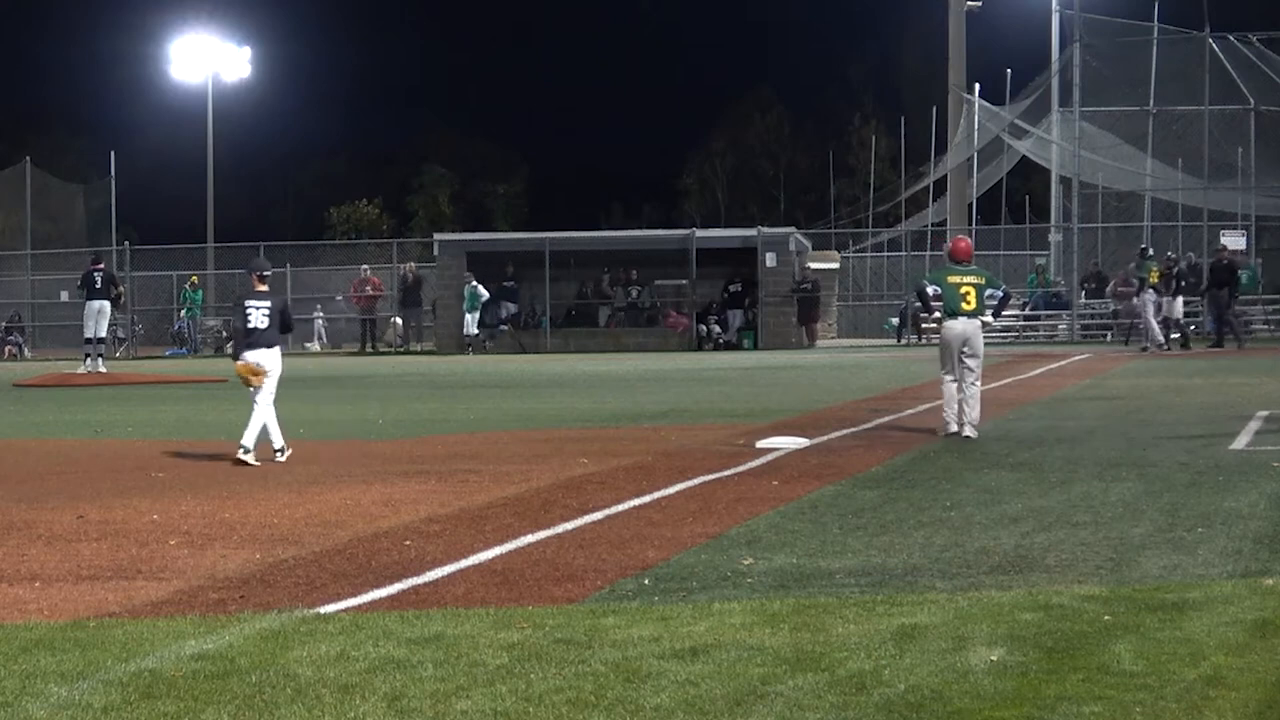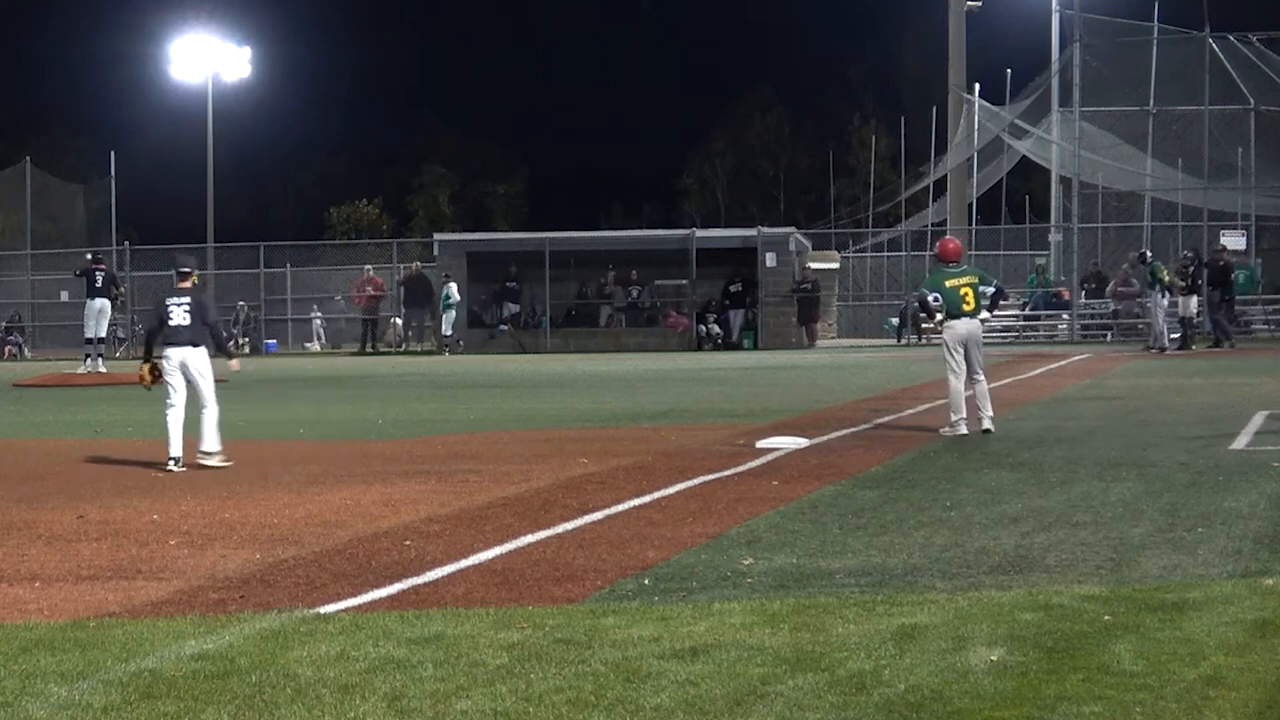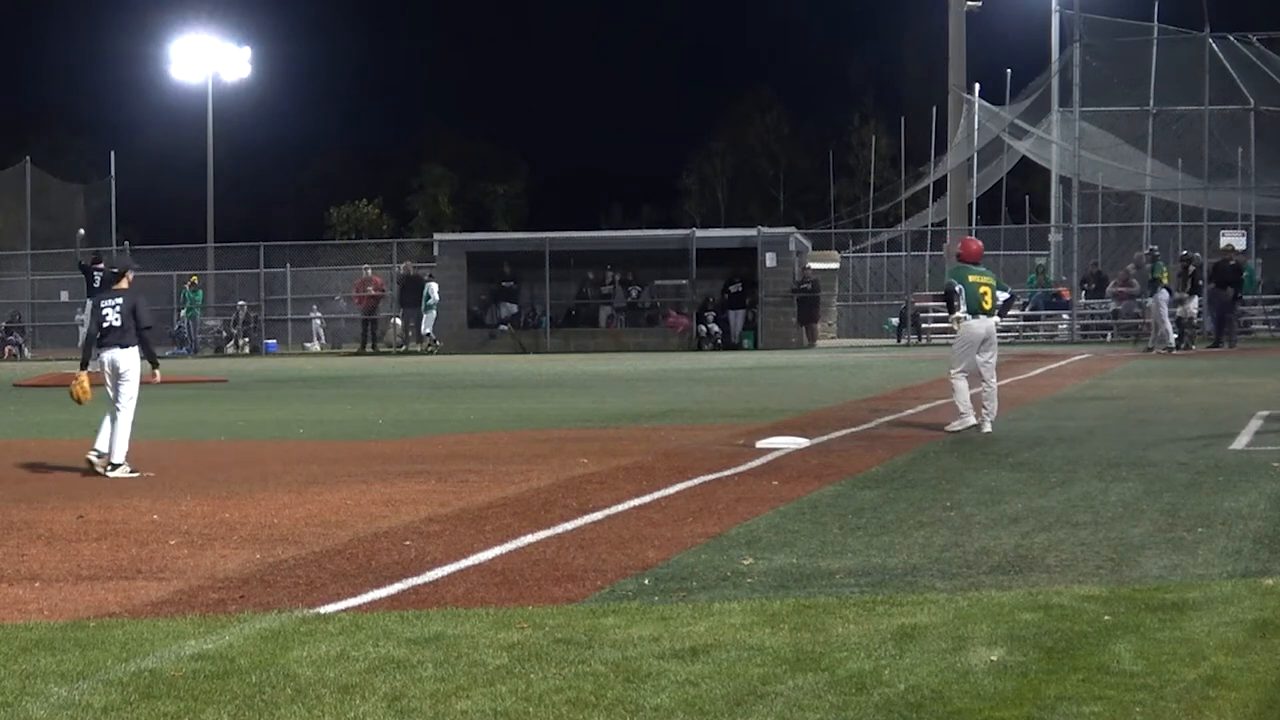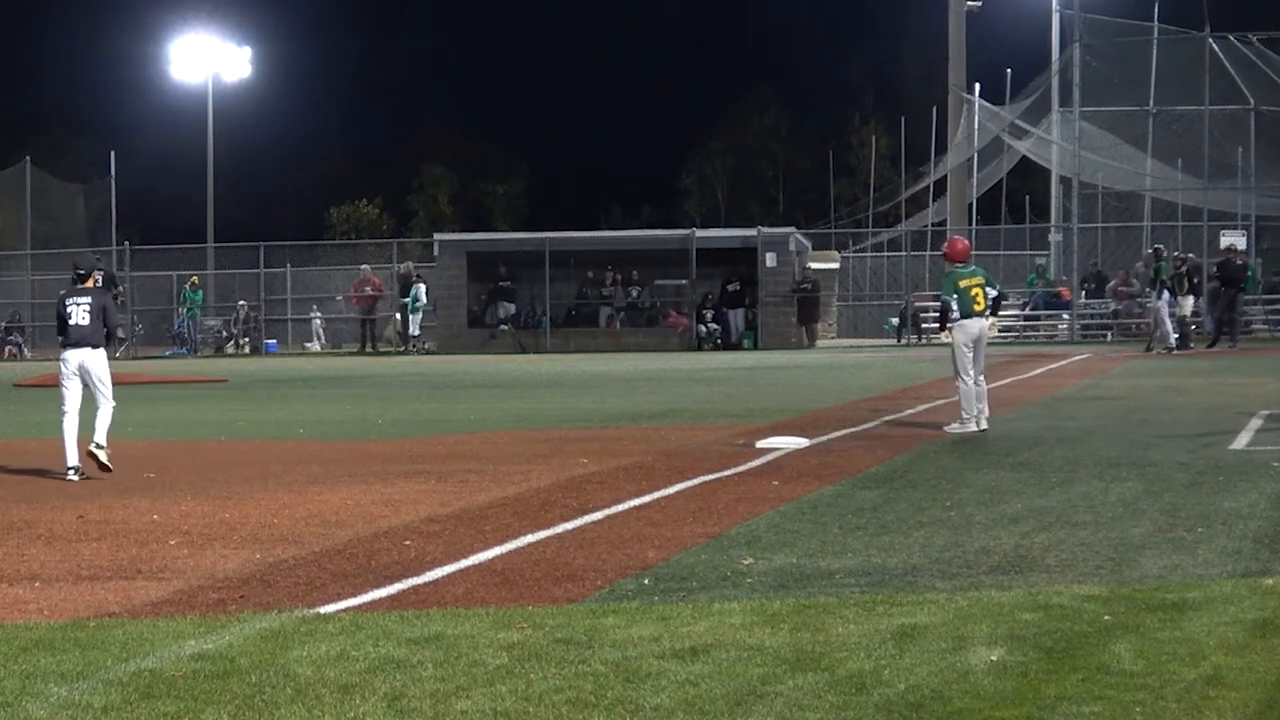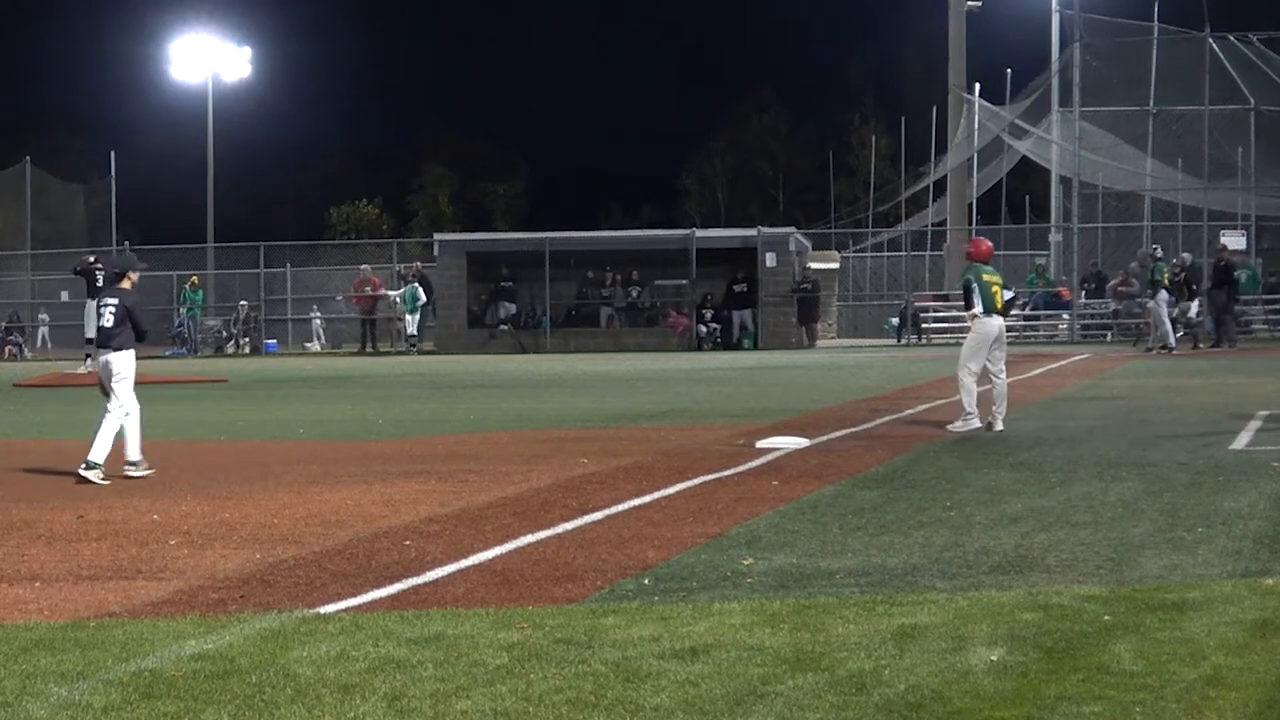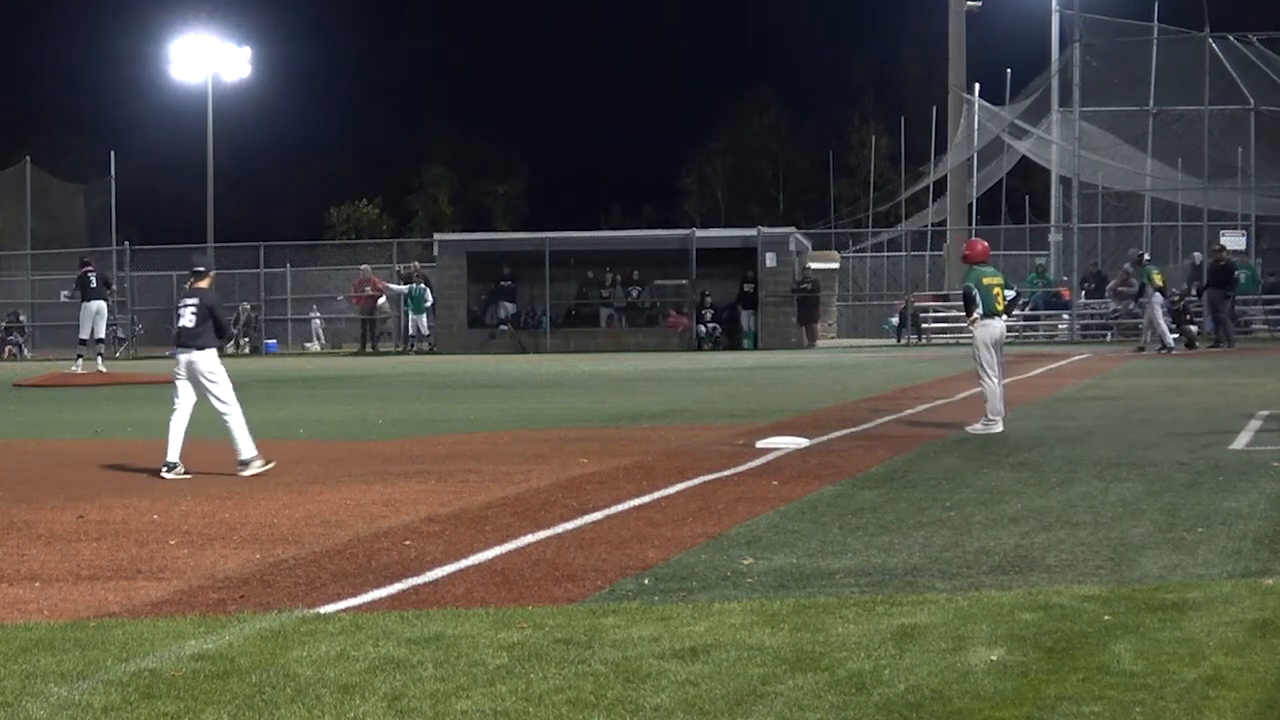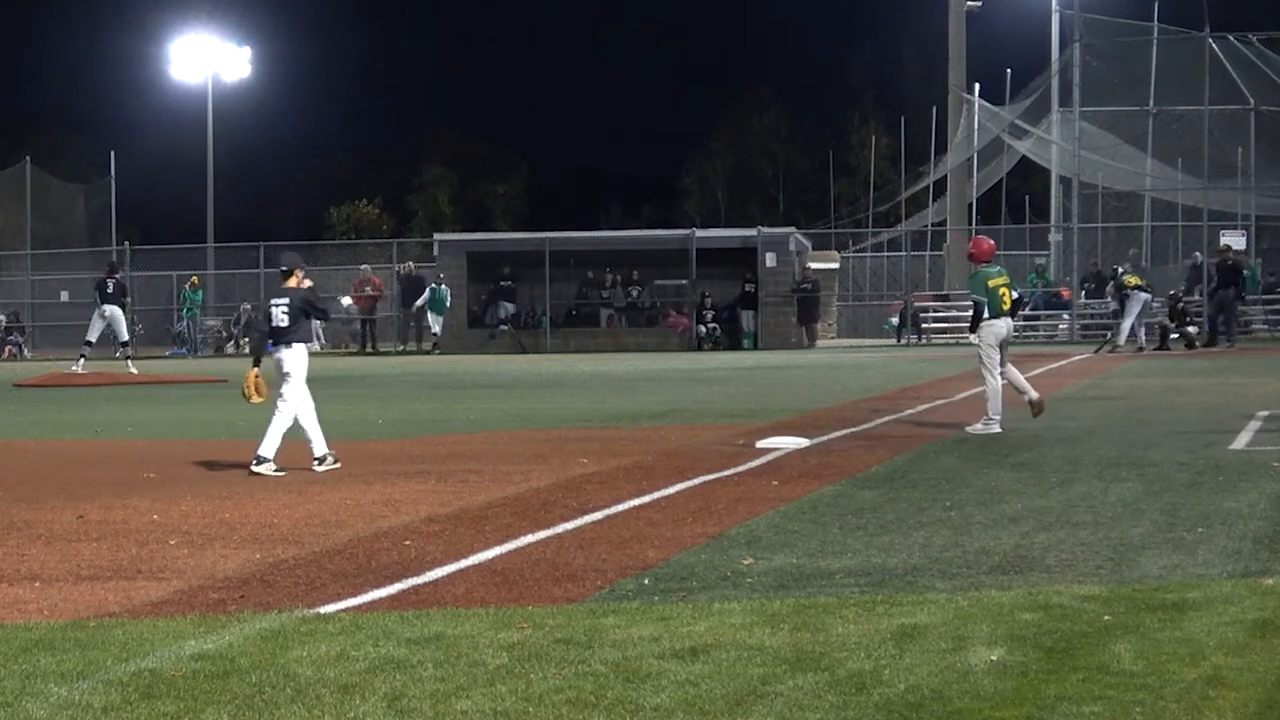
dt=0.7s
person 1, frame 1
left shoulder: (244, 301)
right shoulder: (278, 301)
left elbow: (237, 330)
right elbow: (288, 327)
left wrist: (237, 358)
left hip: (248, 355)
right hip: (270, 354)
left knee: (264, 401)
right knee: (263, 403)
left ankle: (279, 447)
right ankle: (246, 448)
person 1, frame 2
left shoulder: (165, 299)
right shoulder: (200, 297)
left elbow: (152, 330)
right elbow: (213, 327)
left wrist: (147, 359)
right wrist: (229, 354)
left hip: (170, 354)
right hip: (195, 354)
left knee: (175, 407)
right knee: (209, 405)
left ankle: (174, 457)
right ankle: (208, 451)
person 1, frame 3
left shoulder: (100, 300)
right shoulder: (134, 298)
left elbow: (91, 334)
right elbow: (144, 333)
left wrist: (83, 366)
right wrist: (155, 364)
left hip: (105, 355)
right hip: (127, 354)
left knee: (113, 408)
right knee: (124, 410)
left ankle: (99, 451)
right ankle: (116, 464)
person 1, frame 4
left shoulder: (64, 298)
right shoulder: (101, 296)
left elbow: (60, 331)
right elbow: (112, 328)
left hip: (69, 355)
right hip: (94, 354)
left knee: (70, 412)
right knee: (105, 404)
left ankle: (72, 467)
right ankle: (99, 444)
person 1, frame 5
left shoulder: (104, 297)
right shoulder: (130, 298)
left elbow: (104, 330)
right elbow: (141, 333)
left hip: (103, 356)
right hip: (122, 356)
left knee: (130, 409)
right knee: (115, 412)
left ankle: (134, 462)
right ankle: (92, 465)
person 1, frame 6
left shoulder: (183, 299)
right shoulder: (209, 297)
left elbow: (185, 330)
right elbow: (225, 332)
right wrist: (217, 340)
left hip: (182, 357)
right hip: (205, 357)
left knee: (181, 411)
right knee: (230, 409)
left ankle: (171, 464)
right ankle: (248, 460)
person 1, frame 7
left shoulder: (273, 299)
right shoulder: (302, 296)
left elbow: (264, 334)
right elbow: (324, 315)
left wrist: (256, 364)
right wrist: (311, 290)
left hip: (279, 353)
right hip: (296, 352)
left knee: (305, 406)
right knee: (286, 408)
left ankle: (321, 456)
right ankle: (262, 459)
person 2, frame 1
left shoulder: (943, 273)
right shoulder: (982, 275)
left elbow: (921, 289)
right elbow: (1005, 294)
left wrist: (932, 311)
right wrist: (993, 316)
left hip: (951, 327)
right hip: (974, 327)
left knee: (950, 377)
right knee: (972, 379)
left ankle: (951, 423)
right ankle: (969, 426)
person 2, frame 2
left shoulder: (937, 277)
right shoulder: (974, 273)
left elbow: (922, 299)
right elbow: (999, 290)
left wrist: (934, 316)
right wrist: (988, 312)
left hip: (953, 328)
right hip: (974, 326)
left knee: (956, 376)
right knee: (977, 374)
left ankle: (958, 424)
right ankle: (986, 418)
person 2, frame 3
left shoulder: (959, 271)
right shoulder: (990, 275)
left elbow: (949, 290)
right elbow: (1010, 296)
left wrist: (953, 313)
right wrist: (998, 316)
left hip: (969, 325)
right hip: (989, 325)
left knee: (958, 373)
right knee: (989, 376)
left ankle: (966, 416)
right ankle: (987, 421)
person 2, frame 4
left shoulder: (951, 277)
right shoulder: (980, 273)
left elbow: (946, 305)
right elbow: (997, 294)
left wrist: (943, 328)
right wrist: (992, 317)
left hip: (962, 327)
right hip: (981, 324)
left knee: (965, 376)
right knee: (978, 374)
left ankle: (968, 421)
right ankle: (982, 418)
person 2, frame 5
left shoulder: (973, 269)
right shoulder: (995, 274)
left elbow: (968, 284)
right elbow: (1011, 295)
left wrist: (969, 308)
left hip: (983, 324)
right hip: (998, 324)
left knee: (966, 370)
right knee: (998, 373)
left ankle: (969, 417)
right ankle: (997, 419)
person 2, frame 6
left shoulder: (973, 273)
right shoulder: (997, 274)
left elbow: (968, 292)
right elbow: (1014, 294)
left wrist: (970, 315)
right wrist: (1005, 313)
left hip: (984, 327)
right hip: (1000, 325)
left knee: (988, 376)
right knee: (997, 375)
left ankle: (991, 422)
right ankle: (997, 418)
person 2, frame 7
left shoulder: (978, 276)
right shoulder: (1002, 272)
left elbow: (979, 307)
right elbow: (1017, 298)
left wrist: (972, 330)
left hip: (989, 327)
right hip: (1006, 324)
left knee: (991, 375)
right knee: (1003, 366)
left ankle: (991, 422)
right ankle: (1031, 396)
